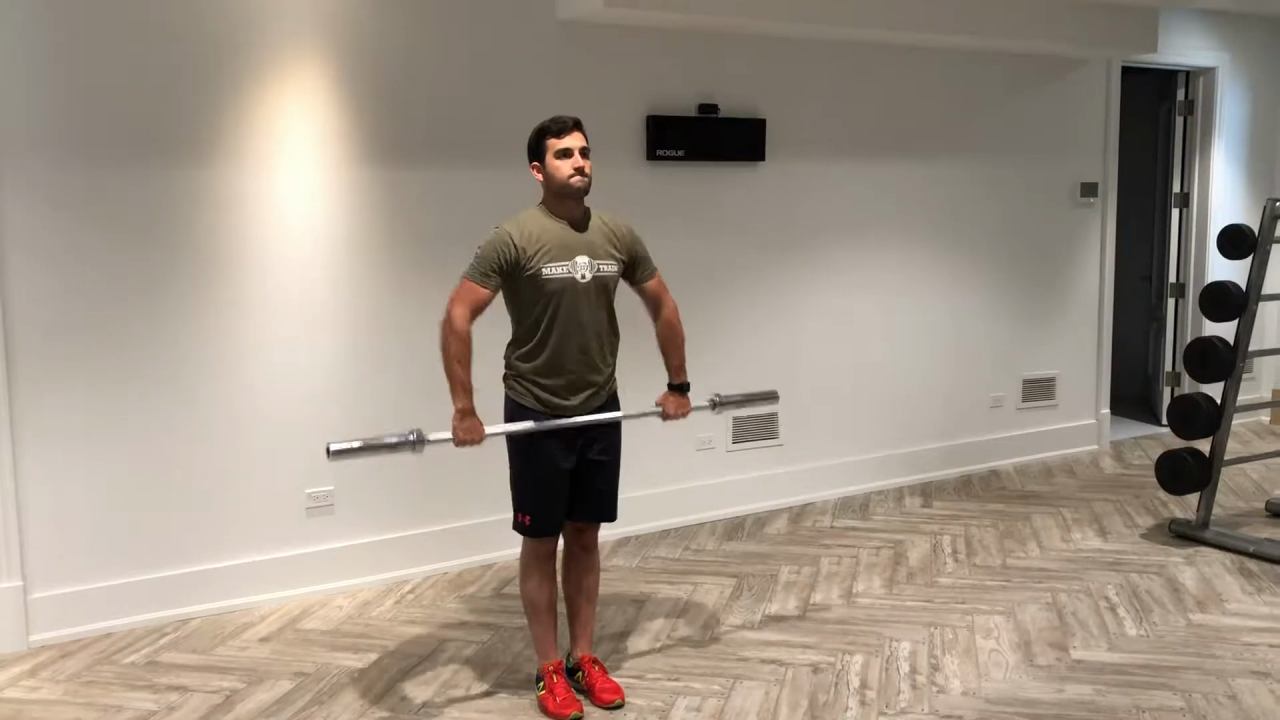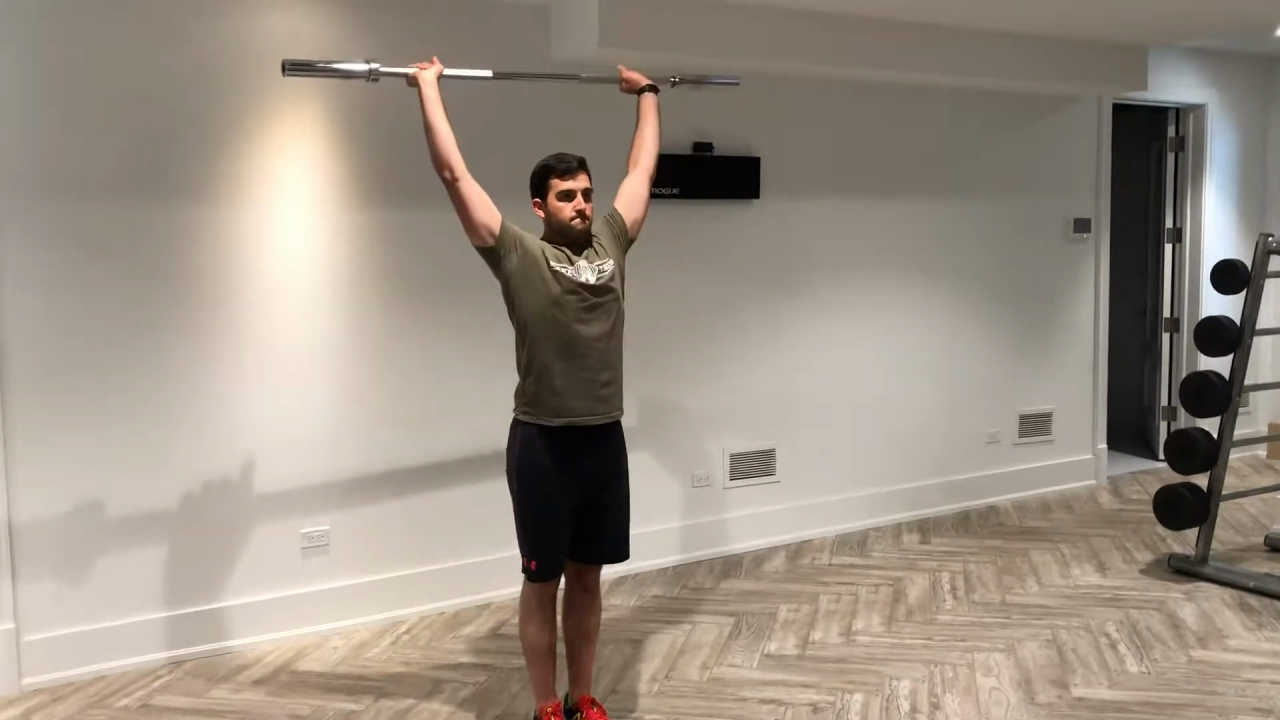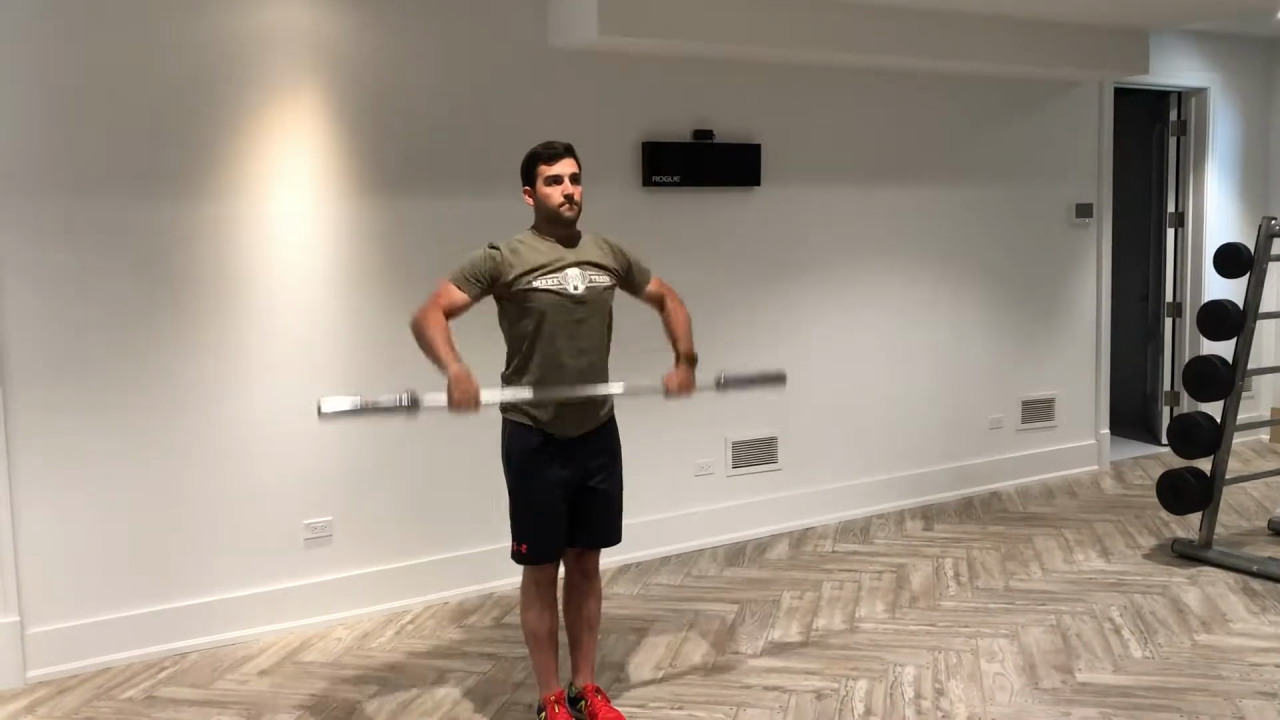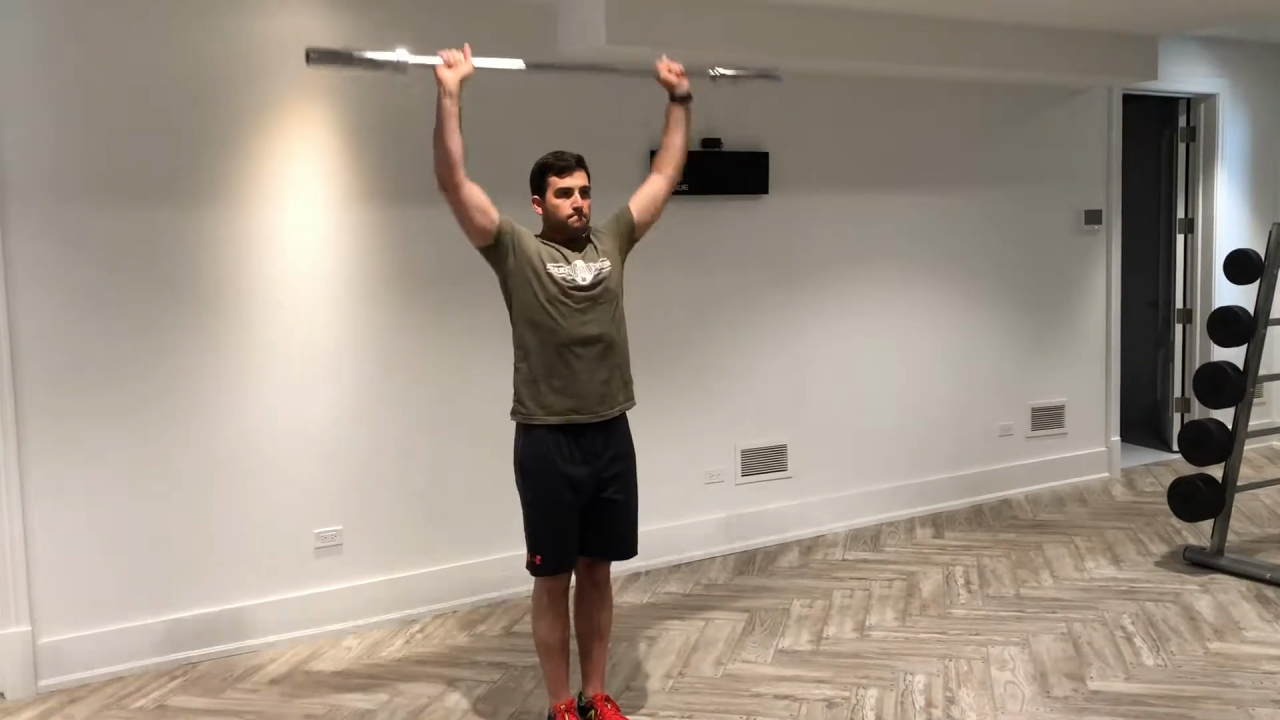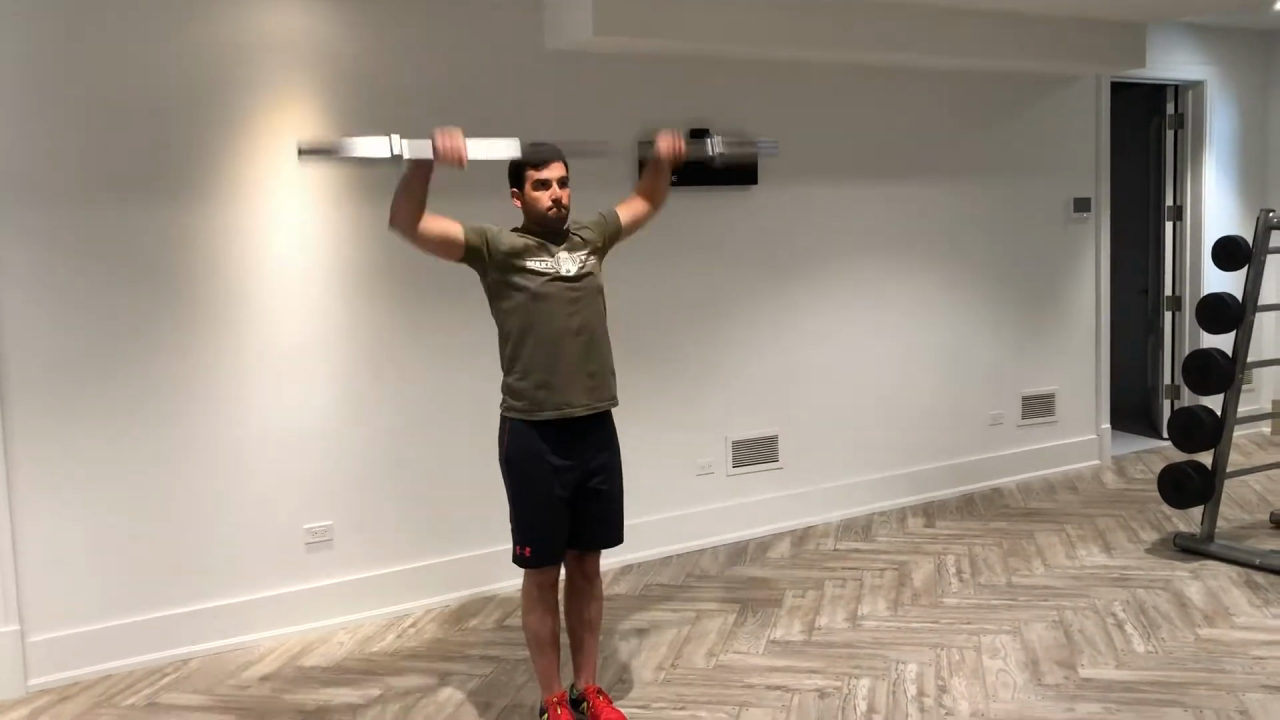
dt=1s
person 1, frame 1
left shoulder: (618, 234)
right shoulder: (514, 238)
left elbow: (663, 304)
right elbow: (456, 315)
left wrist: (676, 383)
right wrist: (465, 408)
left hip: (599, 412)
right hip: (536, 416)
left knee: (585, 534)
right knee: (541, 541)
left ankle: (584, 657)
right ankle: (548, 670)
person 1, frame 2
left shoulder: (612, 242)
right shoulder: (516, 253)
left elbow: (643, 168)
right elbow: (454, 173)
left wrist: (645, 94)
right wrist: (428, 88)
left hip: (605, 439)
right hip: (543, 443)
left knee: (588, 578)
right knee: (543, 582)
person 1, frame 3
left shoulder: (609, 252)
right shoulder: (505, 256)
left elbow: (668, 299)
right elbow: (428, 315)
left wrist: (684, 359)
right wrist: (455, 372)
left hip: (599, 433)
right hip: (535, 439)
left knee: (586, 563)
right knee: (542, 569)
person 1, frame 4
left shoulder: (612, 239)
right shoulder: (514, 249)
left elbow: (666, 174)
right elbow: (453, 182)
left wrist: (679, 100)
right wrist: (450, 91)
left hip: (611, 436)
right hip: (548, 442)
left knee: (598, 572)
right knee: (554, 579)
person 1, frame 5
left shoulder: (591, 236)
right shoulder: (495, 246)
left elbow: (644, 202)
right elbow: (405, 223)
left wrist: (660, 162)
right wrist: (428, 161)
left hip: (596, 429)
right hip: (533, 435)
left knee: (586, 564)
right knee: (543, 572)
